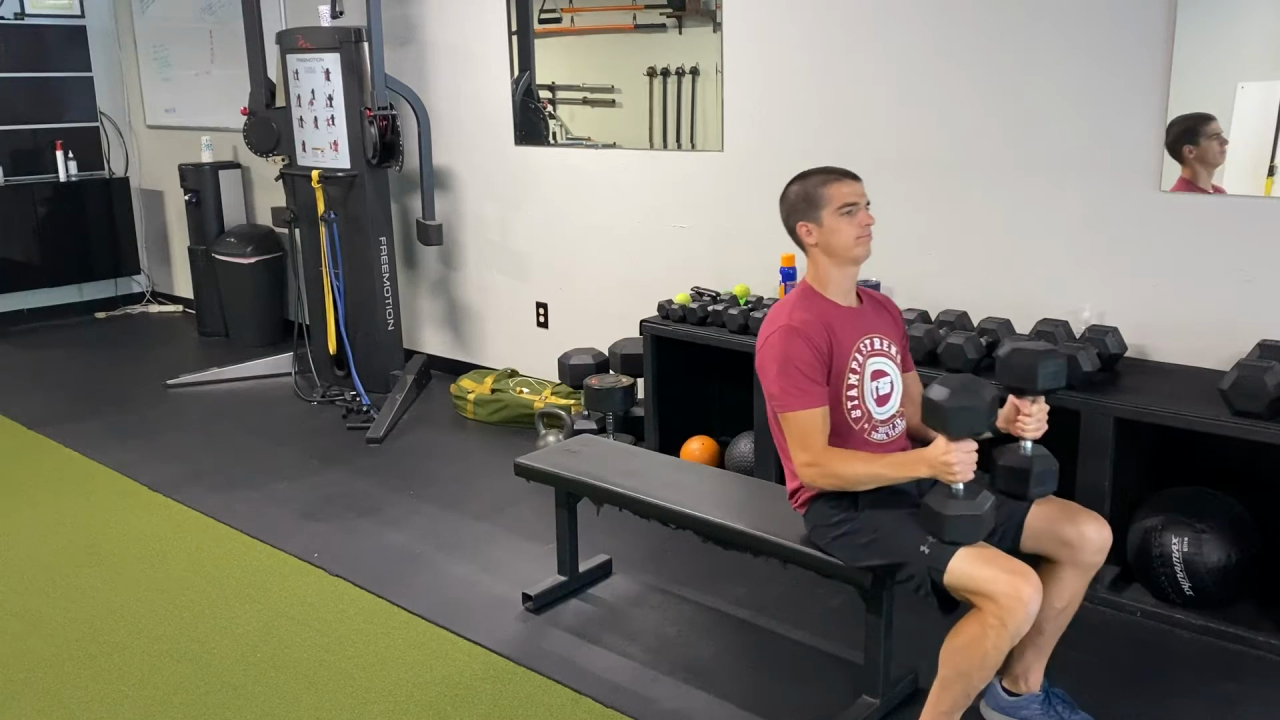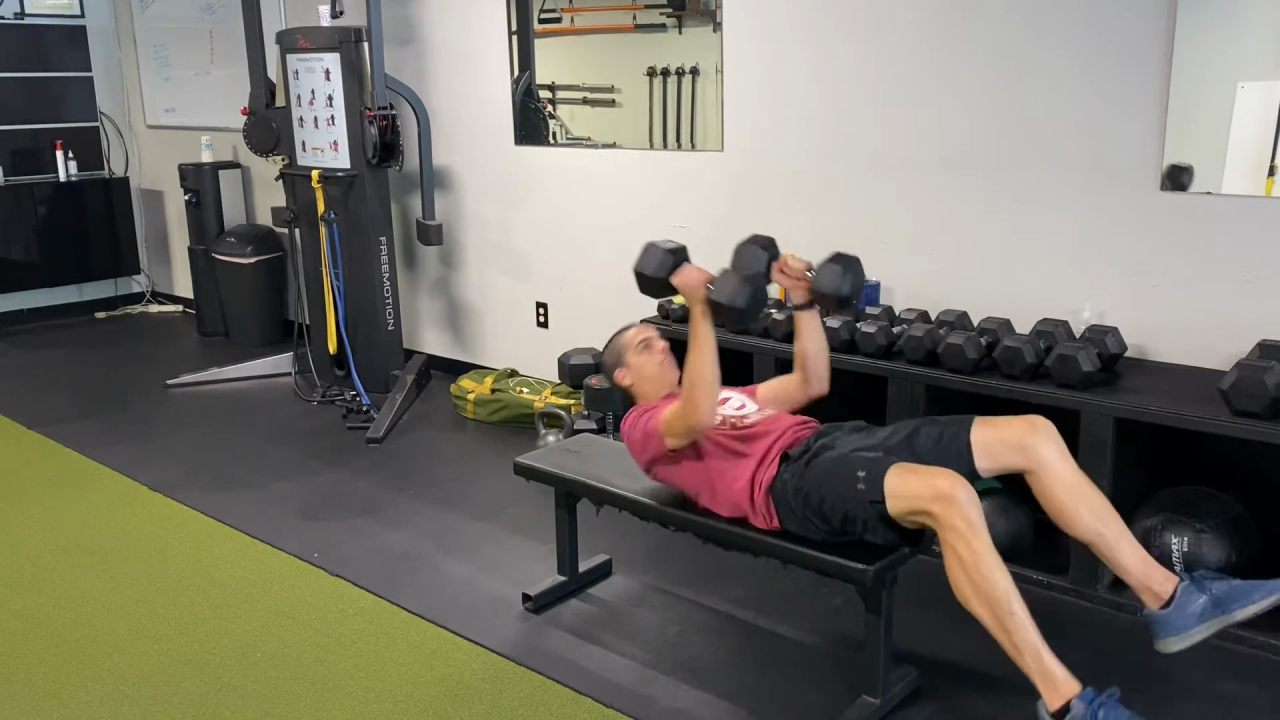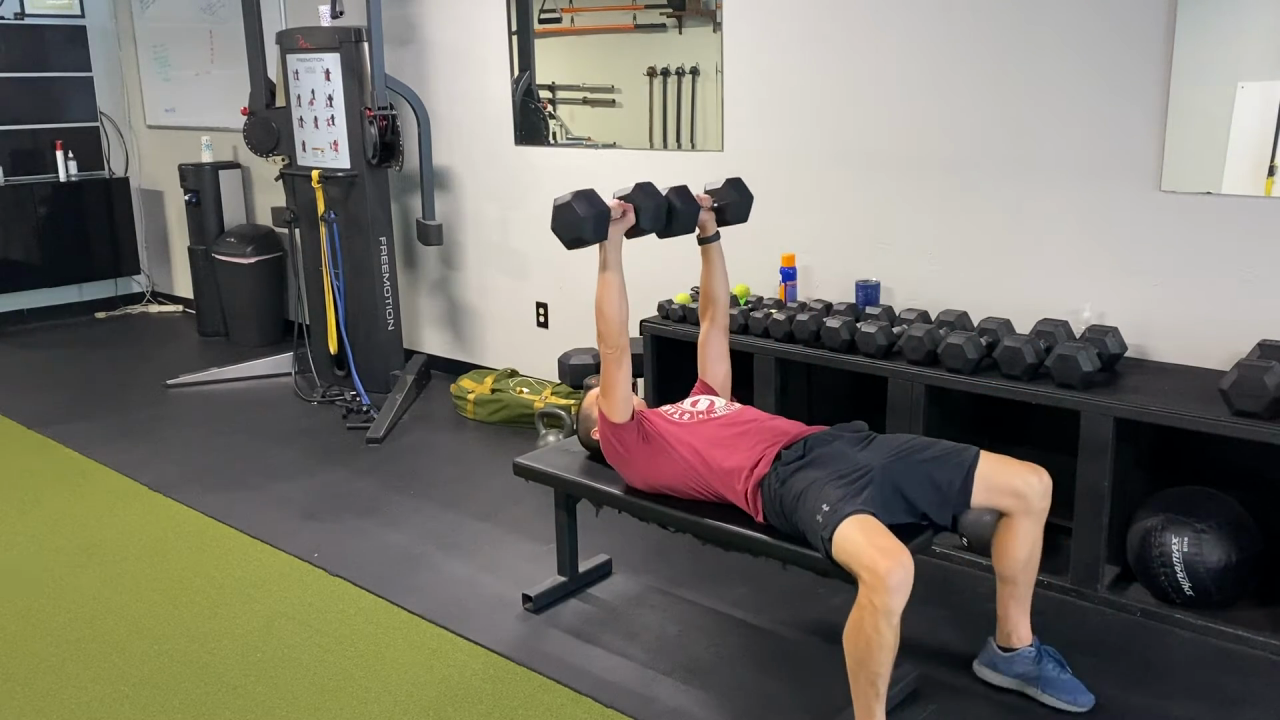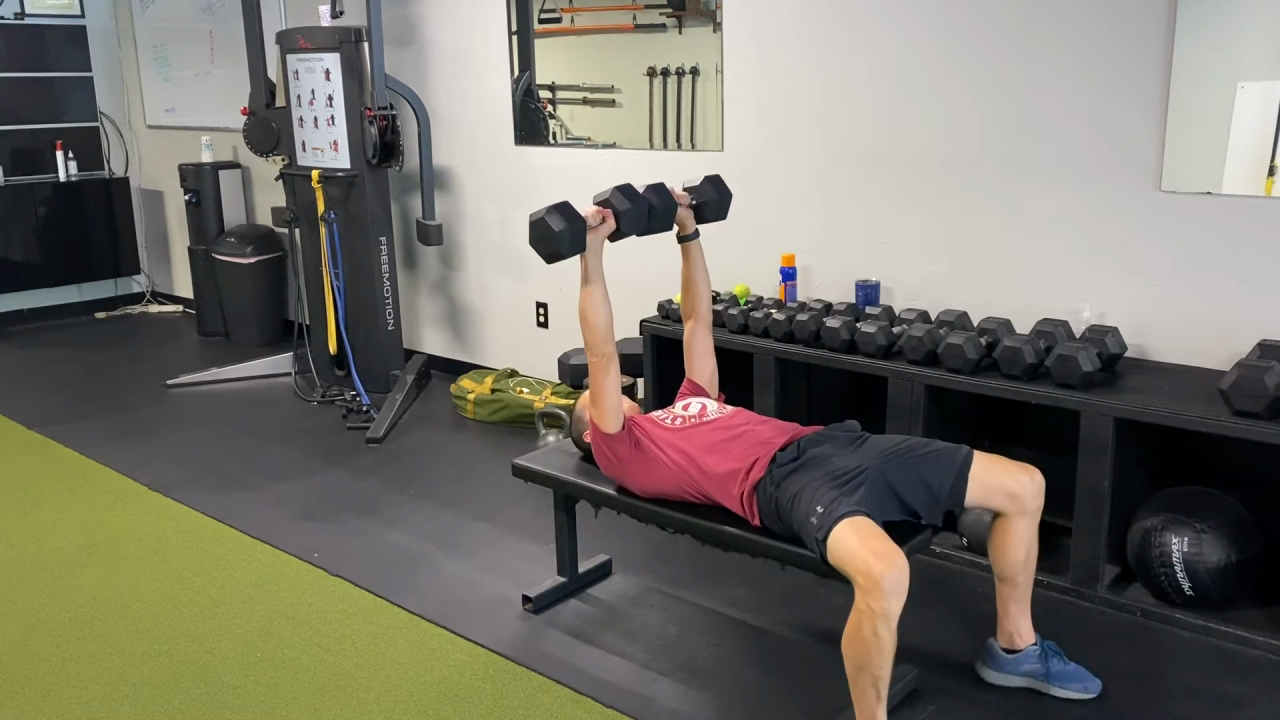
dt=1s
person 1, frame 1
left shoulder: (881, 310)
right shoulder: (792, 330)
left elbow: (917, 415)
right elbow: (812, 464)
left wrist: (999, 420)
right wrist: (924, 463)
left hip: (911, 480)
right hip: (845, 504)
left knee: (1088, 536)
right knee: (1016, 592)
person 1, frame 2
left shoulder: (730, 396)
right shoulder: (650, 436)
left elbow: (813, 383)
right elbow: (695, 419)
left wrist: (802, 303)
right wrist: (703, 315)
left hip: (835, 443)
right hip: (793, 482)
left knee: (1031, 434)
right knee: (950, 496)
left ankle: (1168, 599)
person 1, frame 3
left shoulder: (697, 406)
right shoulder: (629, 447)
left elbow: (714, 322)
right elbow: (615, 351)
left wrist: (708, 234)
right wrist: (612, 247)
left hip: (840, 442)
right hip: (786, 475)
left knee: (1030, 486)
right knee: (889, 571)
left ankle: (1012, 649)
person 1, frame 4
left shoulder: (689, 404)
right shoulder: (622, 449)
left elbow: (697, 323)
right elbow: (601, 358)
left wrist: (687, 232)
right wrist: (592, 253)
left hip: (831, 443)
right hip: (781, 477)
left knee: (1023, 486)
right knee: (884, 574)
left ankle: (1014, 648)
